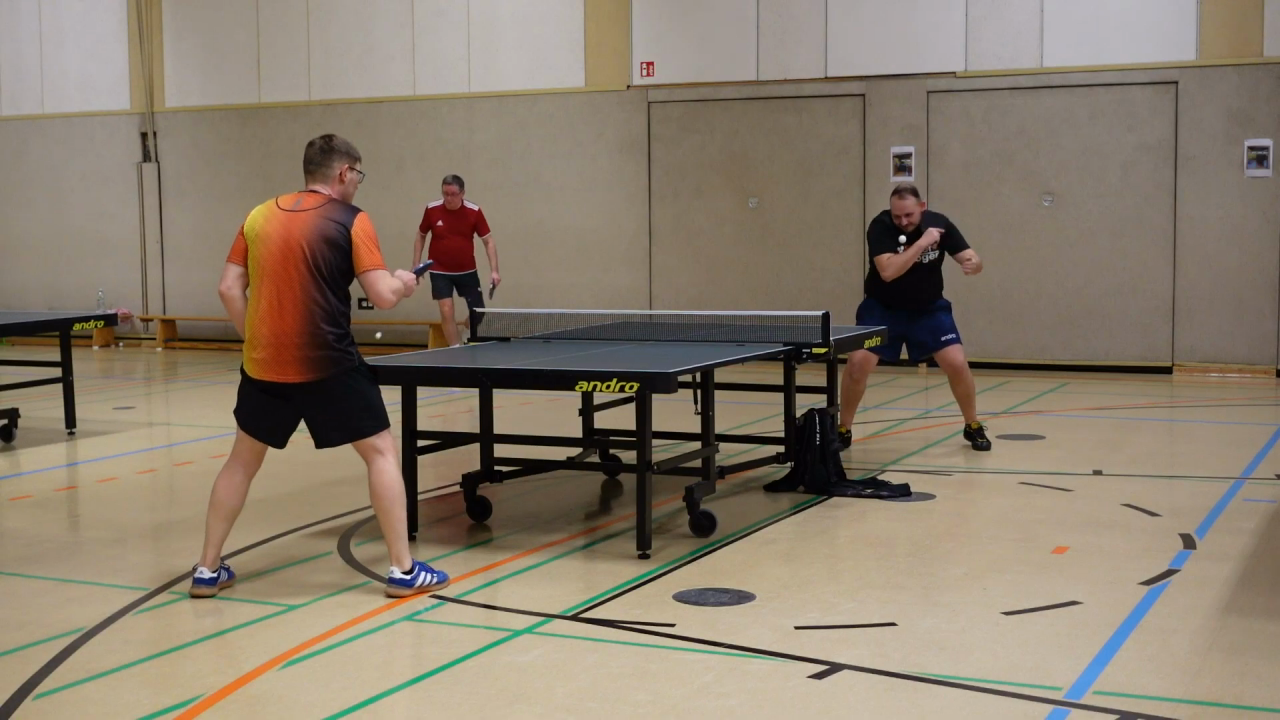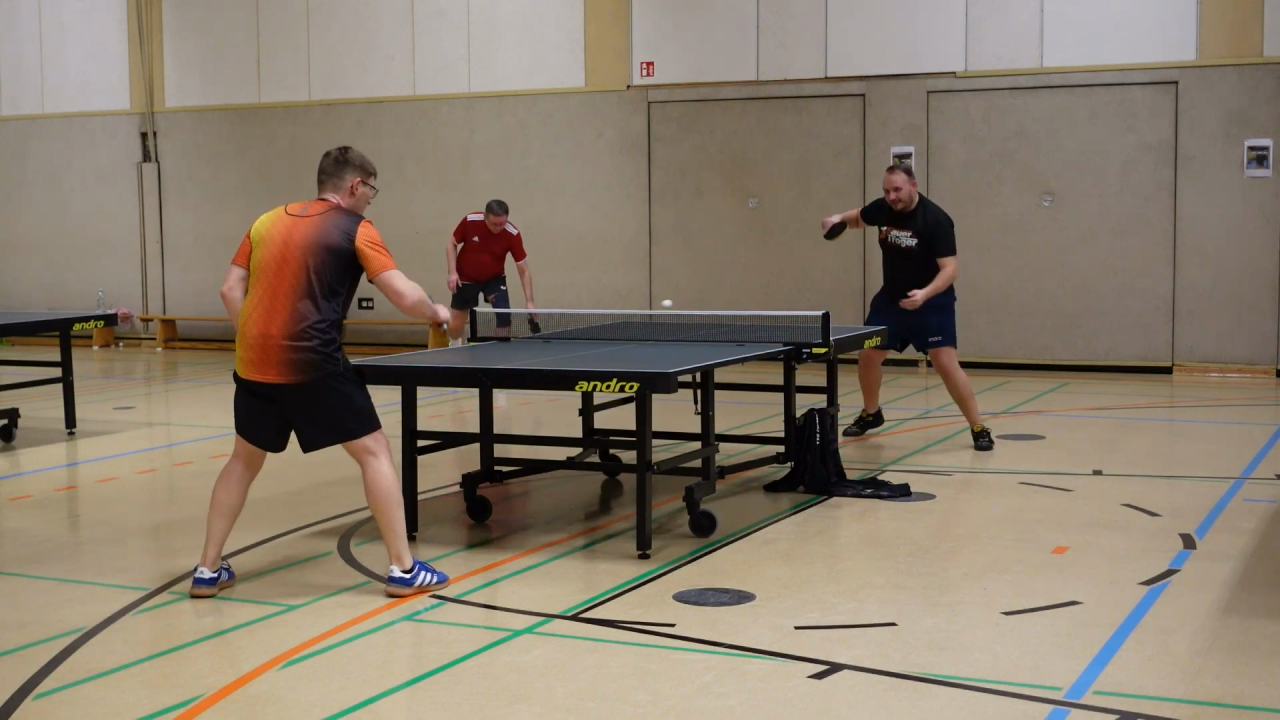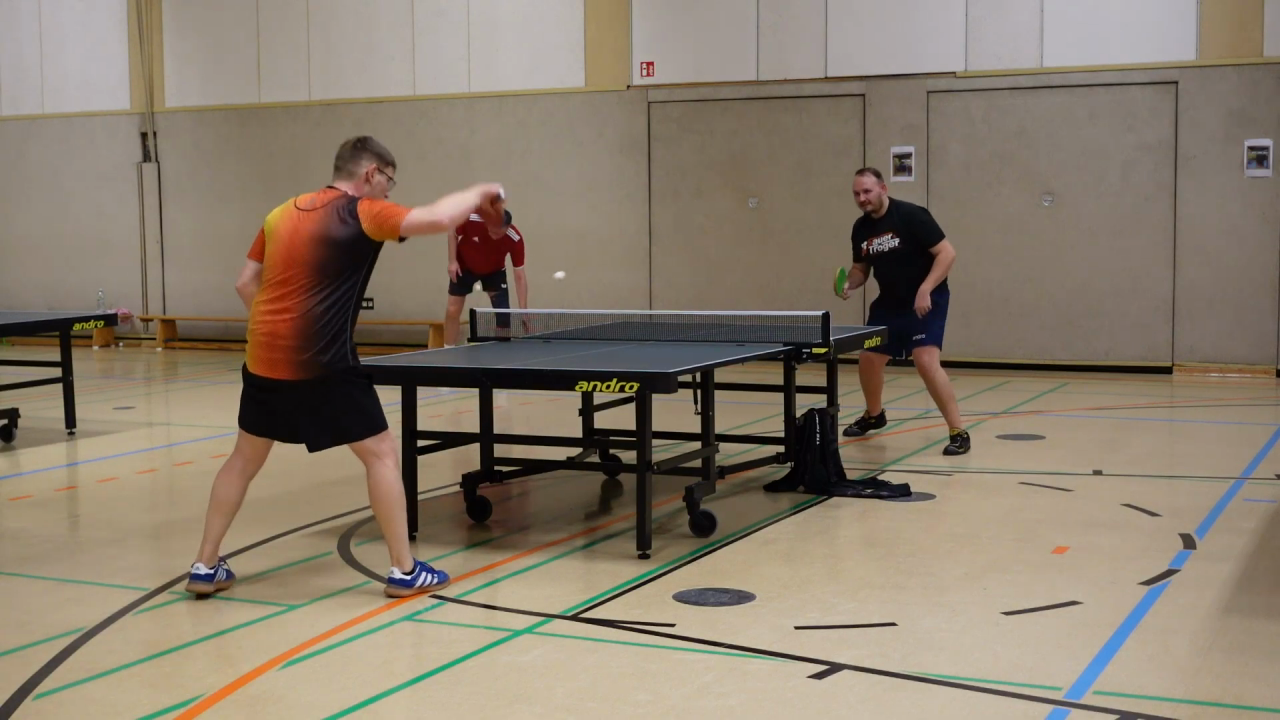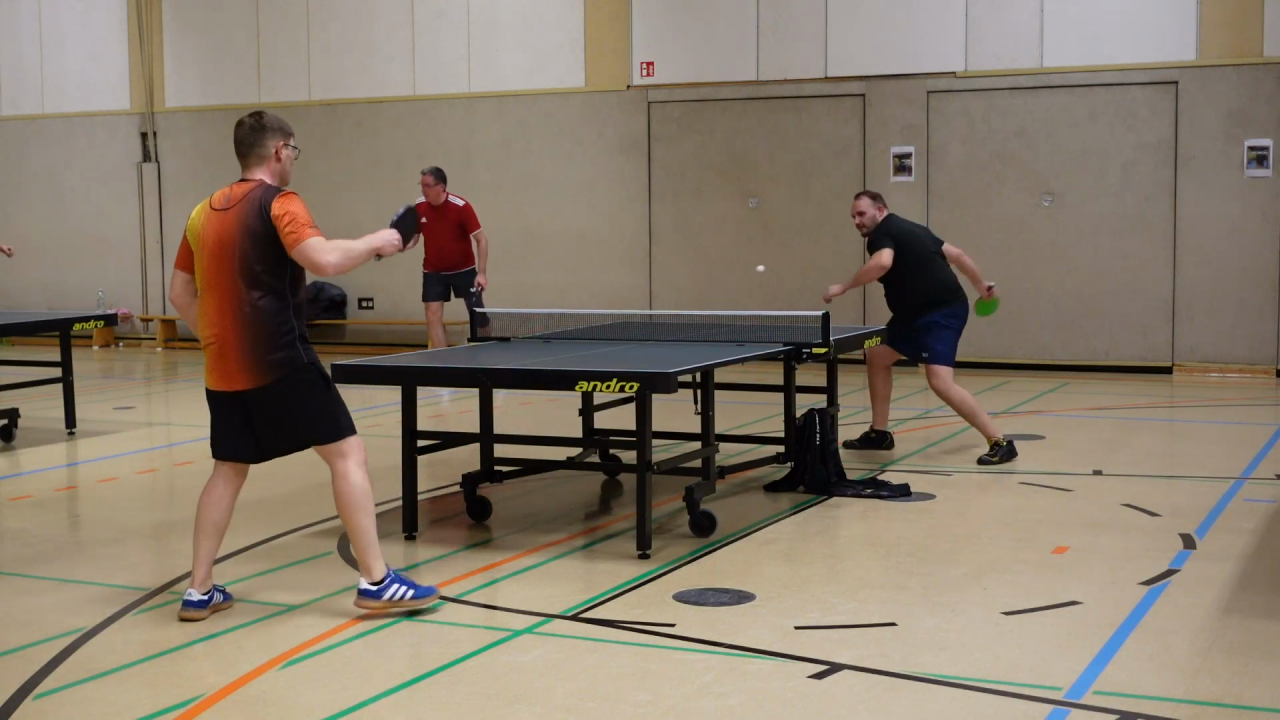
dt=0.5s
person 1, frame 1
left shoulder: (259, 216)
right shoulder: (351, 221)
left elbow: (229, 289)
right elbow: (384, 296)
right wrist: (403, 281)
left hip: (263, 365)
right hip: (327, 363)
left knee: (242, 461)
right knee: (381, 452)
left ankle: (207, 569)
right ankle: (403, 569)
person 1, frame 2
left shoulder: (267, 221)
right shoulder: (355, 228)
left elbow: (231, 289)
right elbow: (405, 297)
right wrist: (435, 310)
left hip: (254, 365)
right hip: (313, 365)
left knee: (243, 462)
right knee: (375, 453)
left ankle: (208, 569)
right ankle: (403, 569)
person 1, frame 3
left shoulder: (283, 212)
right shoulder: (361, 214)
left elbow: (246, 285)
right elbow: (437, 218)
right wrist: (480, 192)
left hip: (263, 361)
right hip: (321, 365)
left knee: (245, 457)
right knee: (381, 454)
left ankle: (205, 566)
right ankle: (404, 570)
person 1, frame 4
left shoulder: (202, 213)
right shoulder: (278, 203)
left elbow: (180, 294)
right elbow: (324, 261)
right wrist: (376, 240)
left hip: (224, 373)
right hip: (281, 365)
left knee: (228, 472)
right knee: (347, 455)
left ankle: (198, 590)
right ankle: (376, 581)
person 2, frame 1
left shoulder: (940, 224)
right shoulder: (881, 226)
left elbow: (971, 260)
right elbow: (887, 272)
left wrist: (974, 265)
right wrist: (922, 243)
left hip: (929, 309)
right hip: (882, 309)
left knee: (956, 363)
right knee: (858, 362)
left ankle: (974, 426)
right ankle: (843, 430)
person 2, frame 2
left shoulder: (936, 219)
right shoulder: (883, 208)
left elbow: (949, 269)
right elbow: (857, 219)
left wrist: (925, 294)
right wrist: (838, 218)
left hip: (932, 302)
right hip: (891, 299)
left knee: (946, 364)
right knee: (868, 355)
left ankle: (979, 428)
right ankle: (871, 413)
person 2, frame 3
left shoulder: (912, 216)
right shoulder: (860, 229)
left elbow: (947, 253)
right elbow: (861, 270)
left wrist: (925, 291)
right wrist: (849, 284)
left hip: (927, 299)
right hip: (891, 302)
left knee: (926, 362)
right knee: (869, 358)
left ankle: (958, 433)
right ankle: (873, 414)
person 2, frame 4
left shoulder: (883, 232)
right shoulder: (907, 230)
left elbow: (881, 264)
right elbow: (956, 254)
left wrist: (843, 287)
right wrist: (980, 285)
left hip: (941, 313)
right hip: (916, 313)
left knee: (941, 382)
right knee: (877, 357)
left ankle: (999, 442)
right ankle: (879, 433)
person 3, frame 1
left shoulder: (474, 212)
right shoulder: (432, 209)
left elbow: (488, 241)
right elbow: (421, 235)
left wrist: (494, 270)
right wrist: (416, 263)
left hip: (468, 271)
right hip: (440, 270)
left knee: (478, 312)
right knee: (447, 312)
person 3, frame 2
left shoulder: (513, 235)
right shoulder: (470, 221)
left elbow: (523, 269)
right elbow: (452, 244)
left wrist: (529, 301)
right wrist: (452, 272)
left hip: (494, 278)
right hip: (465, 278)
left knee: (504, 314)
right knee: (456, 323)
person 3, frame 3
left shoulder: (515, 239)
right shoulder: (472, 220)
left elbow: (520, 276)
right elbow: (454, 233)
left wrist: (523, 310)
right wrist: (452, 261)
left hip: (494, 271)
right hip: (465, 267)
left knee: (503, 313)
right knee: (453, 311)
person 3, frame 4
left shoulder: (461, 207)
right shoulder: (419, 206)
left elbow: (481, 239)
left wrist: (482, 273)
left hip: (464, 269)
right hip: (433, 271)
left knee: (477, 314)
right knee: (432, 317)
